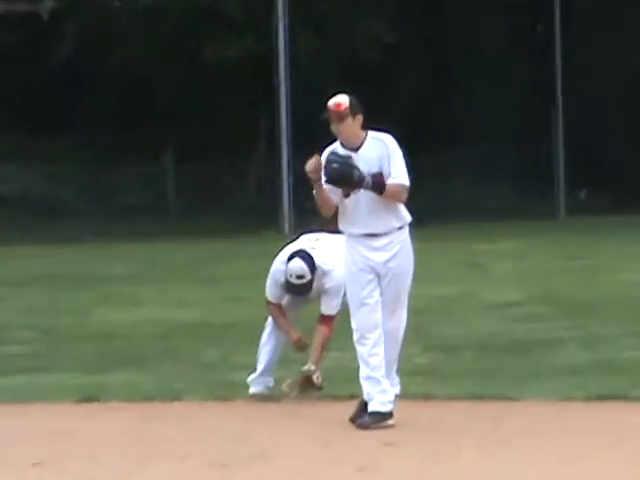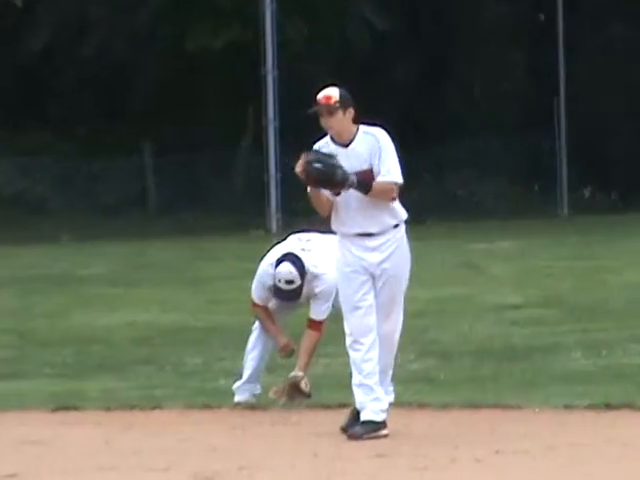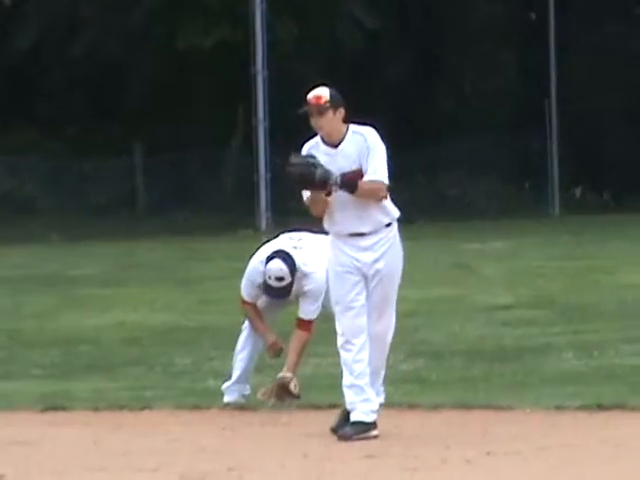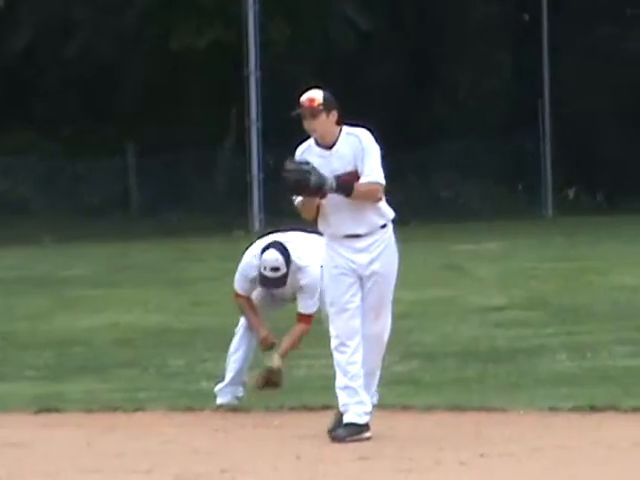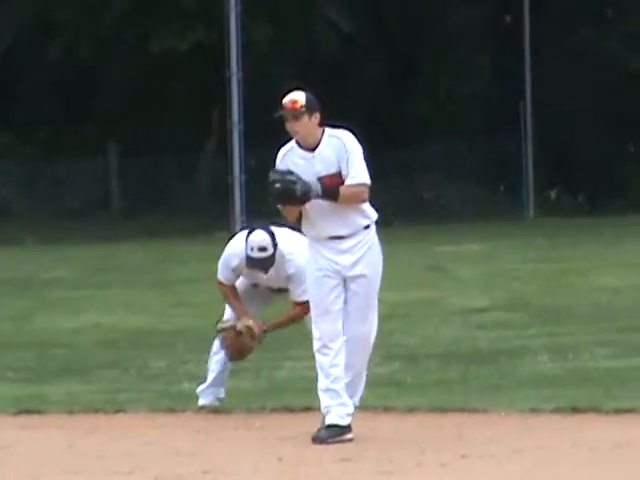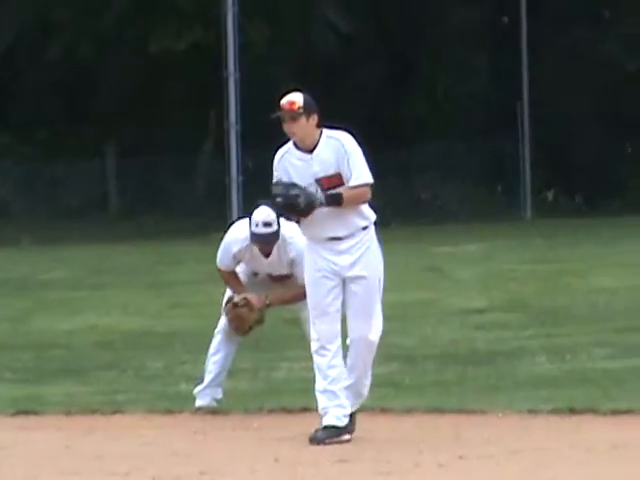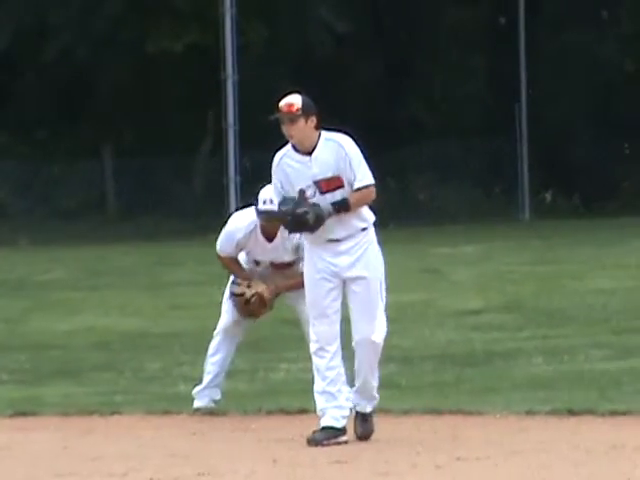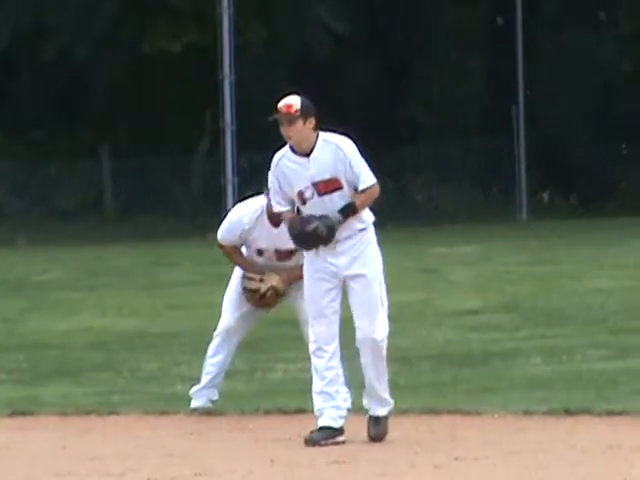
dt=0.1s
person 1, frame 1
left shoulder: (384, 144)
right shoulder: (330, 155)
left elbow: (401, 194)
right elbow: (327, 210)
left wrist: (368, 182)
right wrist: (317, 183)
left hip: (394, 243)
right hip: (357, 246)
left knee: (392, 323)
right knee: (366, 326)
left ankle: (382, 391)
right ankle: (378, 401)
person 1, frame 2
left shoulder: (376, 138)
right shoulder: (320, 151)
left elbow: (390, 190)
right elbow: (324, 210)
left wrist: (351, 182)
right wrist: (312, 184)
left hip: (389, 242)
right hip: (351, 246)
left knee: (387, 328)
right knee: (359, 331)
left ankle: (375, 400)
right ankle: (372, 411)
person 1, frame 3
left shoulder: (366, 138)
right shoulder: (311, 151)
left elbow: (379, 189)
right elbow: (318, 210)
left wrist: (337, 181)
right wrist: (314, 186)
left hip: (382, 242)
right hip: (343, 247)
left knee: (380, 327)
right knee: (351, 332)
left ankle: (364, 403)
right ankle: (362, 411)
person 1, frame 4
left shoulder: (360, 139)
right shoulder: (303, 155)
left elbow: (375, 191)
right elbow: (308, 214)
left wrist: (333, 186)
right wrist: (310, 193)
left hip: (377, 242)
right hip: (337, 248)
left knee: (375, 329)
right knee: (344, 333)
left ankle: (357, 403)
right ankle: (355, 414)
person 1, frame 5
left shoulder: (343, 141)
right shoulder: (286, 157)
left elbow: (361, 192)
right elbow: (291, 217)
left wrist: (319, 190)
right wrist: (293, 198)
left hip: (361, 244)
right hip: (321, 250)
left knee: (361, 331)
right knee: (327, 336)
left ankle: (344, 404)
right ankle: (337, 416)
person 1, frame 6
left shoulder: (341, 142)
right shoulder: (283, 160)
left elbow: (364, 191)
left wrist: (322, 200)
left hip: (359, 244)
right hip: (318, 251)
left knee: (366, 332)
right knee: (324, 336)
left ankle: (351, 402)
right ankle: (335, 417)
person 1, frame 7
left shoulder: (341, 145)
right shoulder: (282, 162)
left elbow: (368, 192)
left wrist: (330, 208)
left hip: (359, 245)
right hip: (318, 253)
left knee: (369, 333)
right knee: (323, 338)
left ankle: (363, 404)
right ankle: (334, 418)
person 1, frame 8
left shoulder: (339, 146)
right shoulder: (280, 163)
left elbow: (371, 189)
right elbow: (286, 210)
left wrist: (339, 218)
left hip: (358, 244)
right hip: (317, 254)
left knee: (372, 331)
right knee: (322, 337)
left ankle: (378, 408)
right ankle: (331, 420)
person 2, frame 1
left shoulder: (333, 273)
right shoulder: (280, 267)
left elbow: (326, 322)
right elbow: (273, 304)
left wrist: (312, 364)
right wrist: (291, 331)
right knee: (278, 319)
right ankle: (260, 381)
person 2, frame 2
left shoulder: (323, 277)
right shoulder: (267, 269)
left elbow: (314, 327)
right elbow: (259, 306)
left wrist: (300, 370)
right wrist: (280, 337)
right knee: (265, 324)
right ankle: (246, 389)
person 2, frame 3
left shoulder: (314, 275)
right shoulder: (257, 267)
left elbow: (304, 327)
right elbow: (248, 304)
left wrist: (288, 372)
right wrist: (268, 335)
right knee: (254, 323)
right ankle: (235, 390)
person 2, frame 4
left shoulder: (309, 270)
right shoulder: (250, 262)
left elbow: (304, 322)
right elbow: (242, 296)
left wrist: (279, 356)
right wrist: (261, 329)
right knee: (247, 326)
right ankle: (228, 392)
person 2, frame 5
left shoulder: (296, 259)
right shoulder: (234, 252)
left elbow: (302, 308)
right elbow: (225, 285)
left wrist: (264, 328)
right wrist: (245, 317)
right ankle: (210, 393)
person 2, frame 6
left shoulder: (296, 243)
right shoulder: (236, 238)
right elbow: (224, 270)
left wrist: (268, 302)
left hip: (295, 284)
right hip: (252, 279)
right knee: (228, 327)
right ankle: (208, 394)
person 2, frame 7
right shoulder: (238, 226)
right elbow: (225, 256)
left wrist: (276, 289)
left hip: (296, 274)
right hip: (253, 271)
right knee: (228, 326)
right ankle: (206, 394)
person 2, frame 8
right shoulder: (246, 213)
right elbow: (226, 244)
left wrist: (285, 280)
right wrist: (254, 272)
left hip: (297, 272)
right hip: (254, 269)
right knee: (229, 328)
right ankle: (204, 394)
